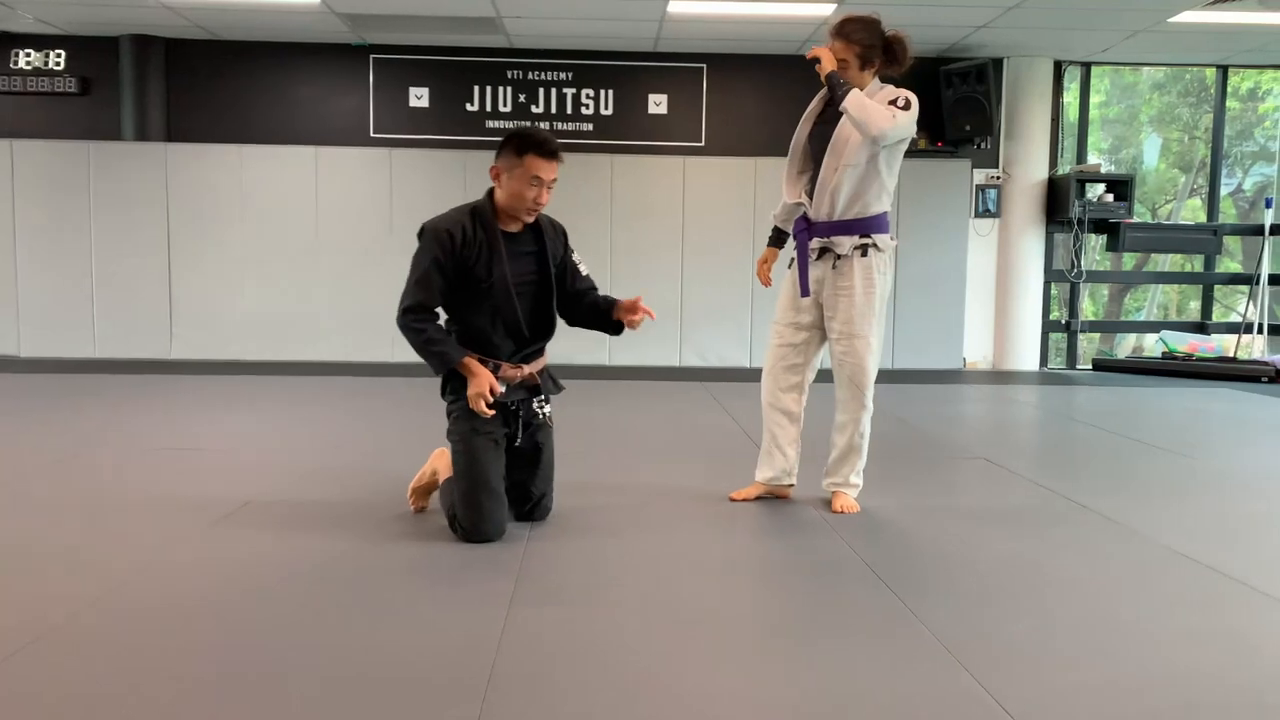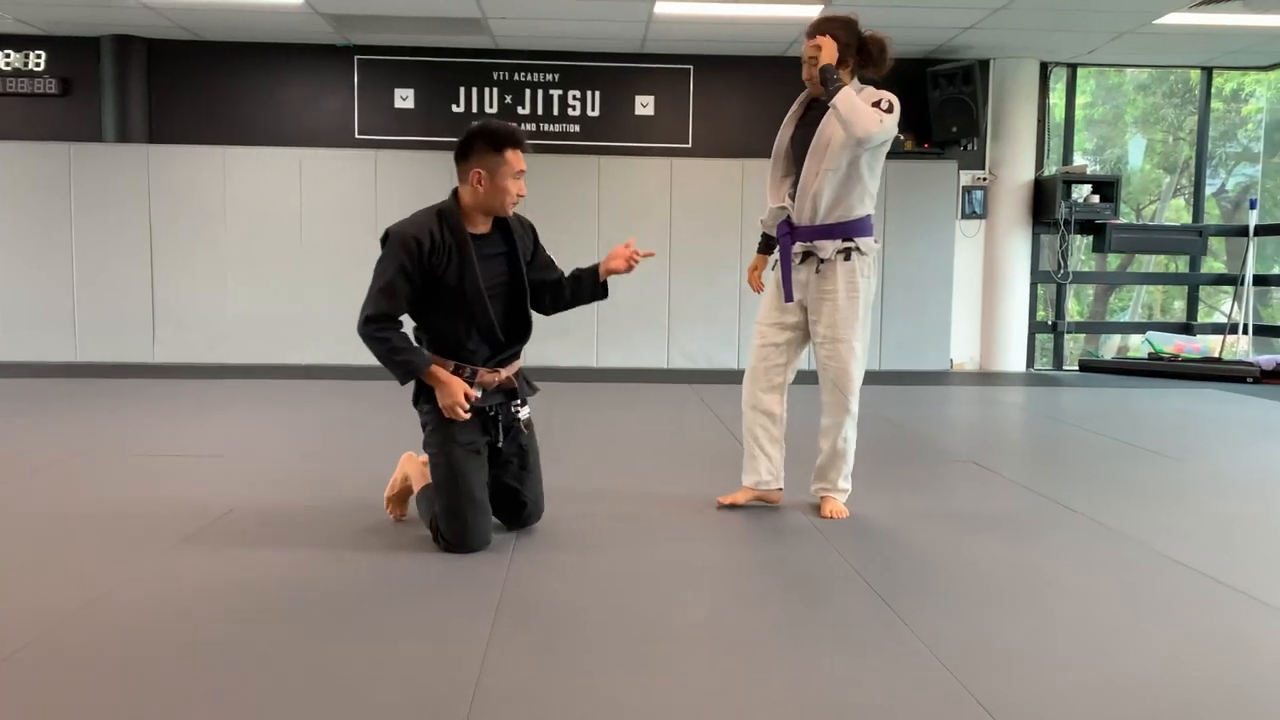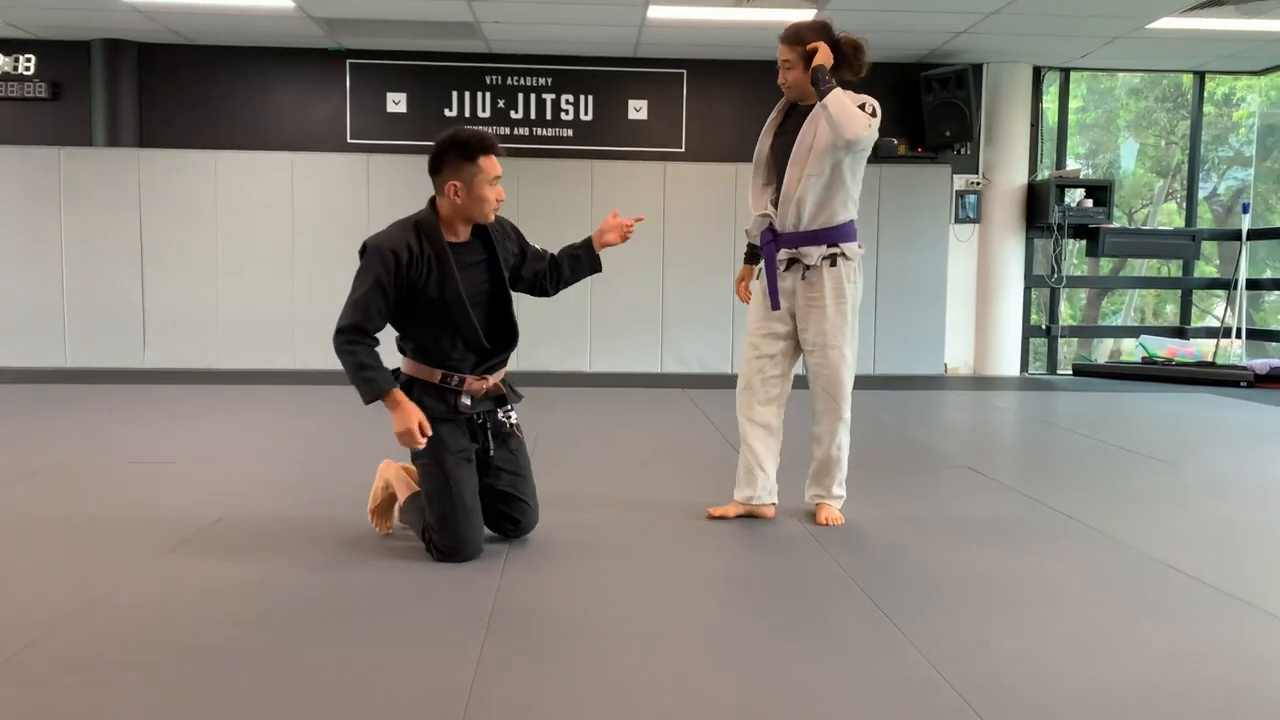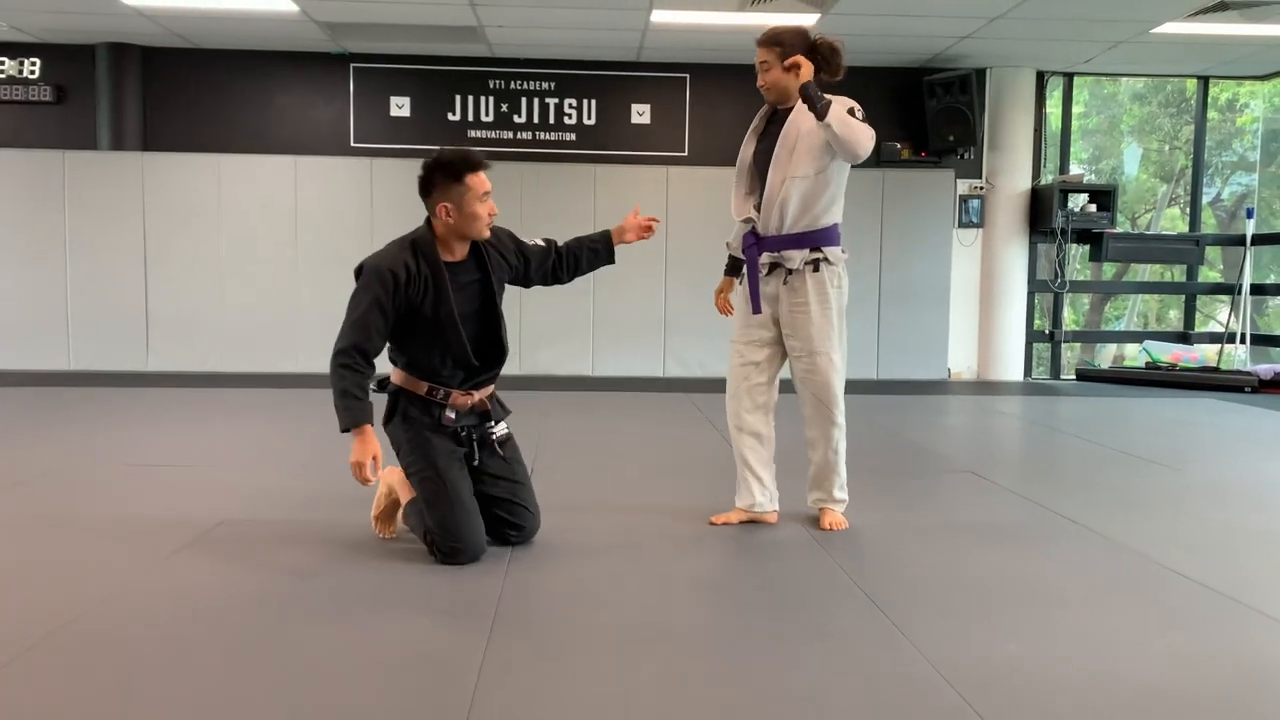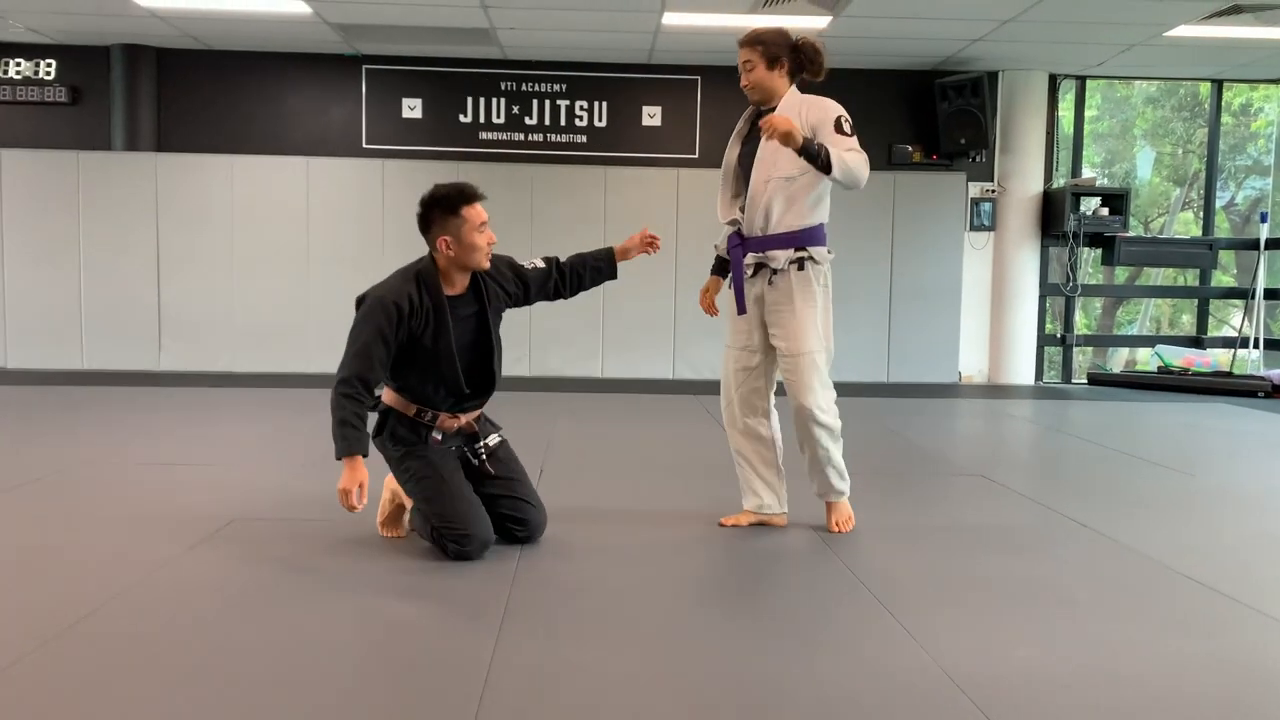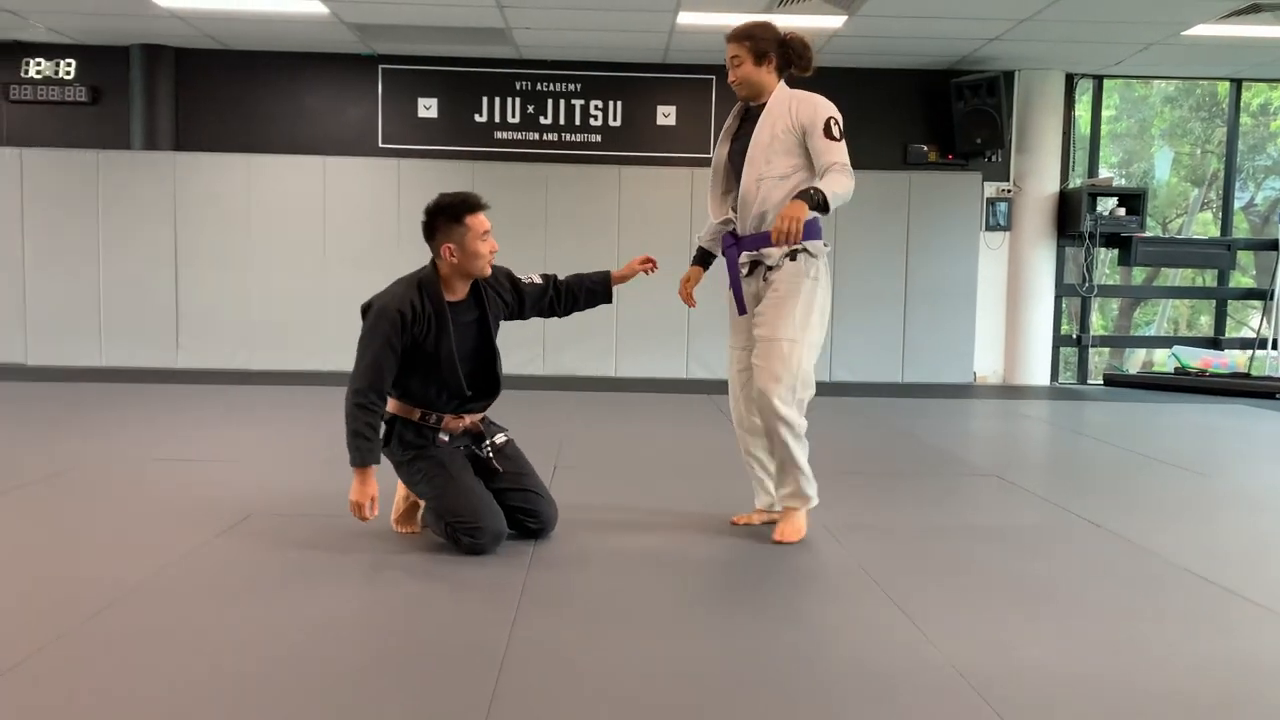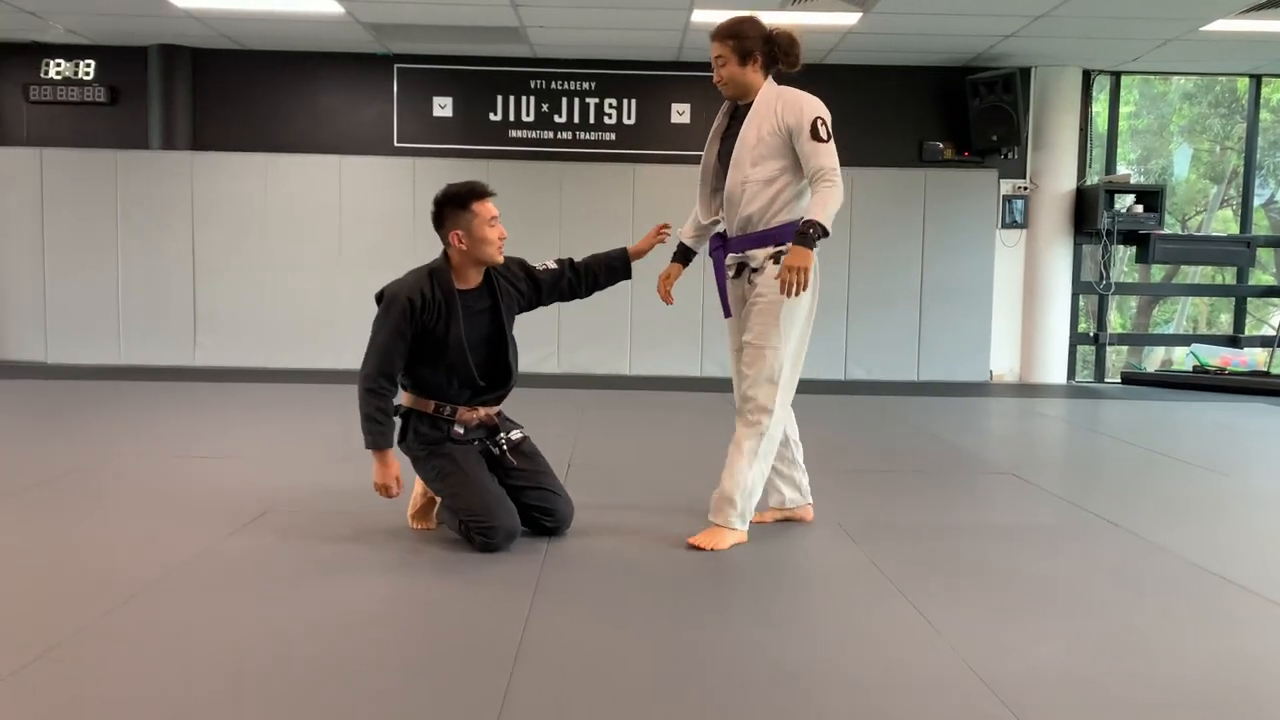
dt=0.2s
person 1, frame 1
left shoulder: (899, 103)
right shoulder: (823, 104)
left elbow: (878, 130)
left wrist: (835, 81)
right wrist: (774, 241)
left hip: (860, 252)
right hip: (813, 249)
left knee: (854, 371)
right knee: (784, 363)
left ankle: (843, 482)
right ankle: (775, 474)
person 1, frame 2
left shoulder: (880, 104)
right shoulder: (805, 107)
left elbow: (863, 132)
left wrist: (828, 76)
right wrist: (764, 247)
left hip: (844, 256)
right hip: (795, 254)
left knee: (839, 376)
right knee: (764, 367)
left ankle: (832, 487)
right ankle: (762, 479)
person 1, frame 3
left shoulder: (859, 107)
right shoulder: (783, 114)
left elbow: (853, 136)
left wrist: (822, 79)
right wrist: (751, 258)
left hip: (828, 261)
right hip: (780, 262)
left knee: (831, 383)
right knee: (758, 379)
left ankle: (827, 495)
right ankle: (756, 494)
person 1, frame 4
left shoulder: (838, 111)
right shoulder: (765, 122)
left elbow: (860, 147)
left wrist: (811, 93)
right wrist: (732, 269)
left hip: (811, 266)
right hip: (762, 268)
left knee: (821, 387)
right knee: (747, 385)
left ankle: (829, 499)
right ankle: (757, 500)
person 1, frame 5
left shoulder: (819, 112)
right shoulder: (750, 125)
left elbow: (857, 171)
left wrist: (801, 142)
right wrist: (719, 269)
left hip: (797, 265)
right hip: (751, 269)
left knee: (807, 388)
right knee: (742, 392)
left ankle: (835, 493)
right ankle: (765, 502)
person 1, frame 6
left shoulder: (810, 108)
right shoulder: (738, 121)
left elbow: (842, 179)
left wrist: (804, 200)
right wrist: (699, 262)
left hip: (794, 261)
right hip: (747, 264)
left knee: (777, 383)
right knee: (746, 390)
left ankle: (798, 496)
right ankle: (773, 500)
person 1, frame 7
left shoulder: (798, 107)
right shoulder: (729, 120)
left elbow: (829, 184)
right elbow: (712, 201)
left wrist: (804, 241)
right wrist: (679, 258)
left hip: (781, 264)
right hip: (738, 266)
left knee: (762, 392)
right knee: (758, 391)
left ankle: (730, 518)
right ankle: (792, 499)
person 2, frame 1
left shoulder: (551, 235)
right shoulder: (450, 234)
left elbow: (578, 302)
right elbow: (414, 316)
left wrist: (619, 310)
right wrist: (470, 369)
left hip: (532, 390)
right hip: (477, 389)
left knee: (533, 509)
right knee: (483, 528)
left ankle: (464, 467)
right ankle: (445, 471)
person 2, frame 2
left shoulder: (518, 232)
right shoulder: (416, 238)
left elbow: (548, 295)
right elbow: (376, 324)
left wrist: (602, 272)
right wrist: (437, 379)
left hip: (507, 394)
right hip: (452, 394)
left knee: (522, 515)
right knee: (466, 538)
left ankle: (448, 473)
right ankle: (418, 477)
person 2, frame 3
left shoulder: (500, 234)
right shoulder: (396, 249)
left elbow: (544, 276)
right elbow: (351, 335)
left wrist: (596, 244)
right wrist: (396, 403)
left hip: (493, 401)
right hip: (437, 406)
left knee: (518, 522)
right knee: (459, 547)
left ankle: (430, 479)
right ankle: (401, 485)
person 2, frame 4
left shoulder: (496, 246)
right shoulder: (393, 269)
left elbow: (554, 264)
right elbow: (351, 356)
left wrist: (615, 238)
right wrist: (362, 433)
left hip: (482, 413)
right hip: (424, 418)
left knee: (521, 527)
right knee: (463, 548)
left ankle: (437, 490)
right ankle: (403, 490)
person 2, frame 5
left shoulder: (495, 276)
right shoulder: (394, 300)
left elbow: (557, 278)
right elbow: (353, 382)
left wrist: (621, 253)
right wrist: (353, 461)
left hip: (472, 429)
right hip: (414, 435)
left knee: (528, 525)
right knee: (470, 541)
left ankle: (439, 496)
right ankle: (407, 498)
person 2, frame 6
left shoulder: (494, 285)
right shoulder: (397, 307)
left elbow: (554, 296)
right elbow: (365, 392)
left wrist: (620, 276)
right wrist: (363, 473)
left hip: (476, 430)
right hip: (420, 438)
left knee: (540, 519)
right knee: (483, 534)
left ankle: (446, 494)
right ankle: (423, 501)
person 2, frame 7
left shoulder: (508, 277)
right shoulder: (410, 297)
left elbow: (571, 278)
right elbow: (377, 378)
left wrist: (637, 251)
right wrist: (383, 456)
left hip: (492, 426)
right hip: (436, 434)
left knee: (556, 517)
right knee: (497, 532)
left ankle: (463, 488)
right ankle: (439, 496)
